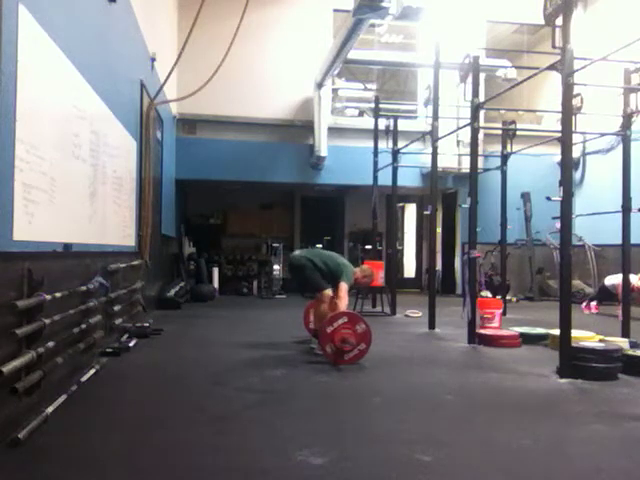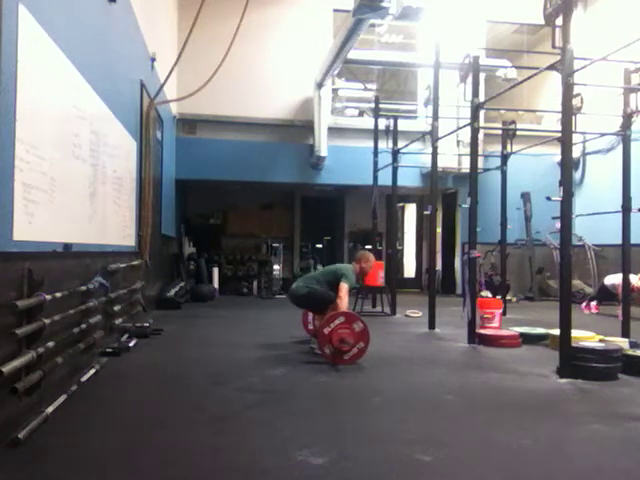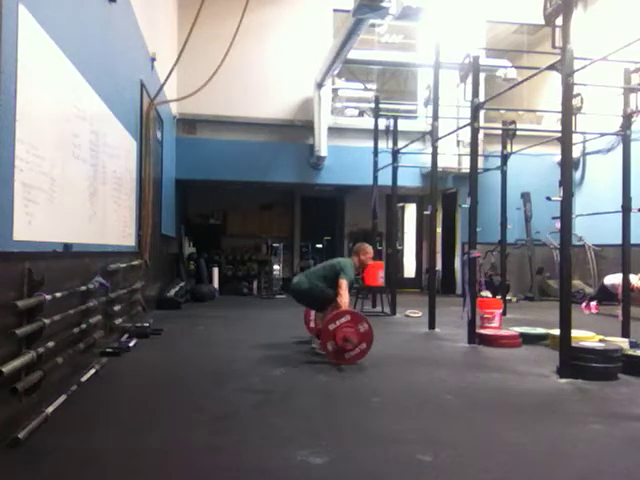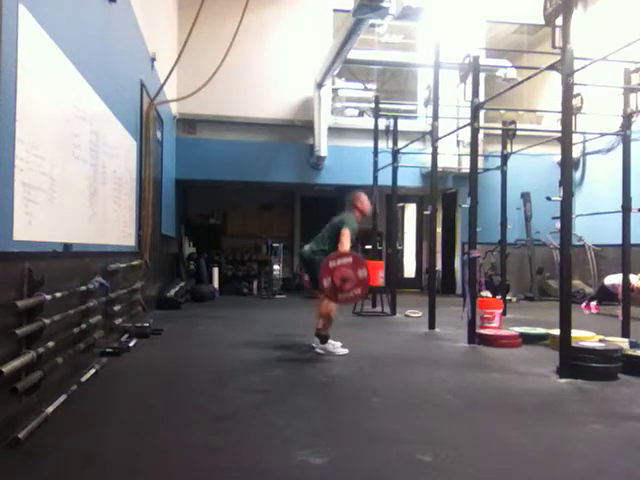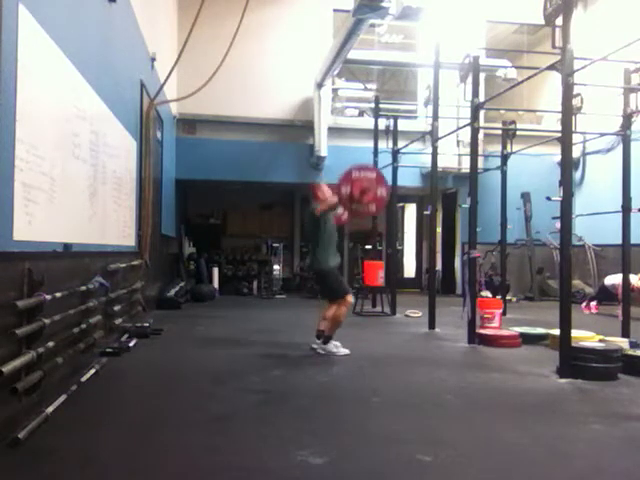
dt=0.4s
person 1, frame 1
left shoulder: (345, 268)
right shoulder: (348, 272)
left elbow: (336, 297)
right elbow: (342, 297)
left knee: (323, 297)
right knee: (326, 297)
left ankle: (318, 337)
person 1, frame 2
left shoulder: (346, 269)
right shoulder: (349, 273)
right elbow: (342, 297)
left hip: (298, 289)
right hip: (301, 291)
left knee: (330, 303)
right knee: (336, 303)
person 1, frame 3
left shoulder: (346, 264)
right shoulder: (348, 267)
left elbow: (339, 294)
right elbow: (342, 295)
left hip: (301, 285)
right hip: (302, 287)
left knee: (331, 302)
right knee: (338, 303)
person 1, frame 4
left shoulder: (348, 219)
right shoulder: (350, 220)
right elbow: (344, 245)
left hip: (312, 254)
right hip: (315, 256)
left knee: (325, 295)
left ankle: (321, 337)
right ankle: (323, 342)
person 1, frame 5
left shoulder: (324, 213)
right shoulder: (319, 208)
right elbow: (326, 206)
right wrist: (339, 200)
left hip: (325, 264)
right hip: (324, 265)
left knee: (336, 302)
right knee: (346, 300)
left ankle: (320, 338)
right ankle: (325, 342)
